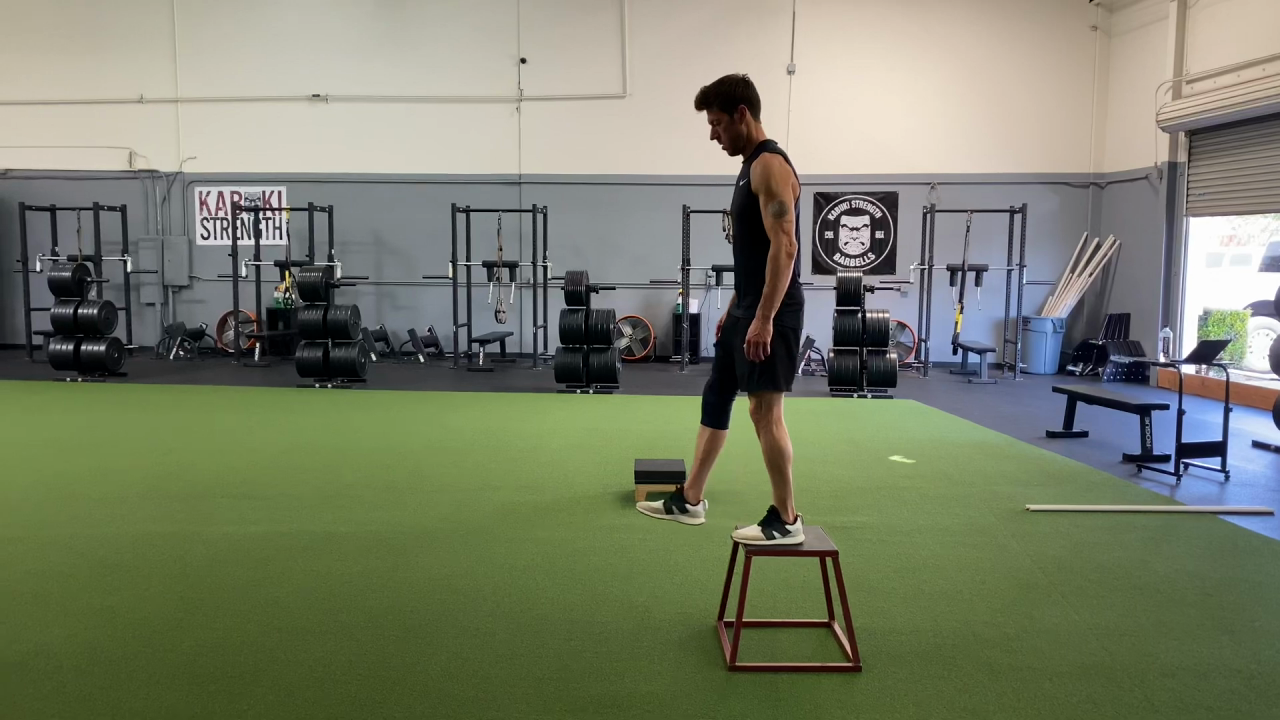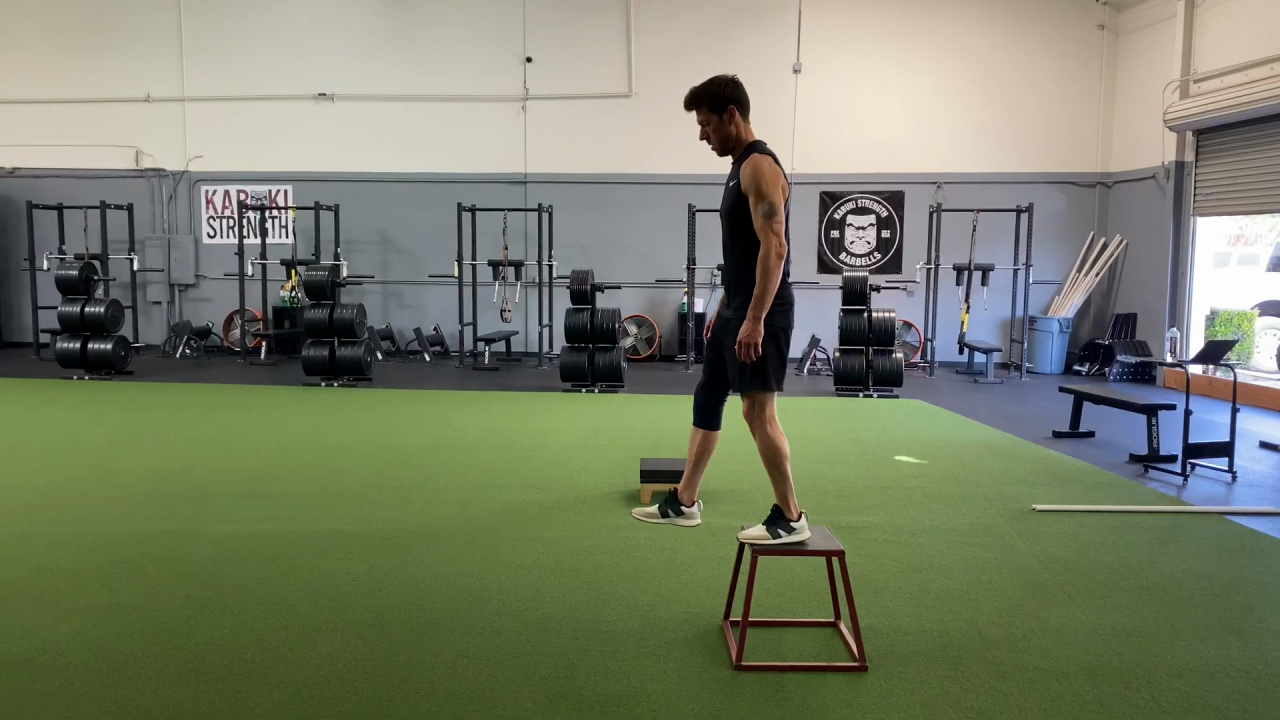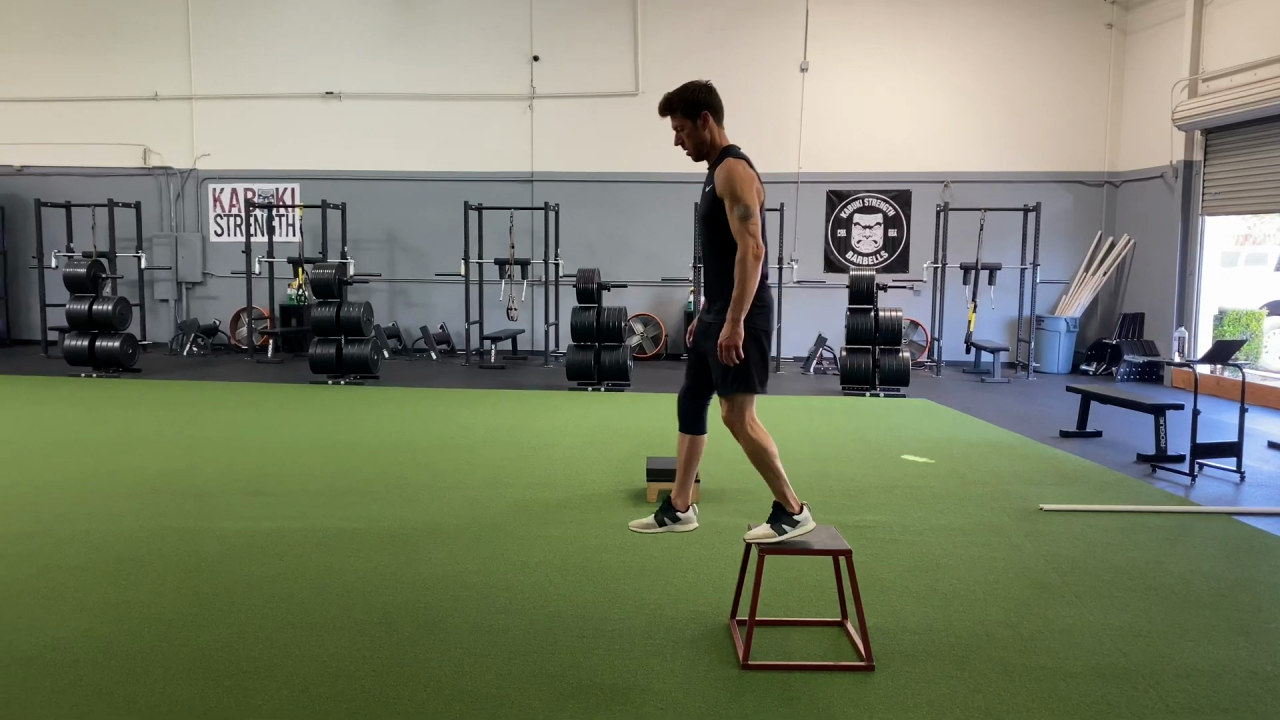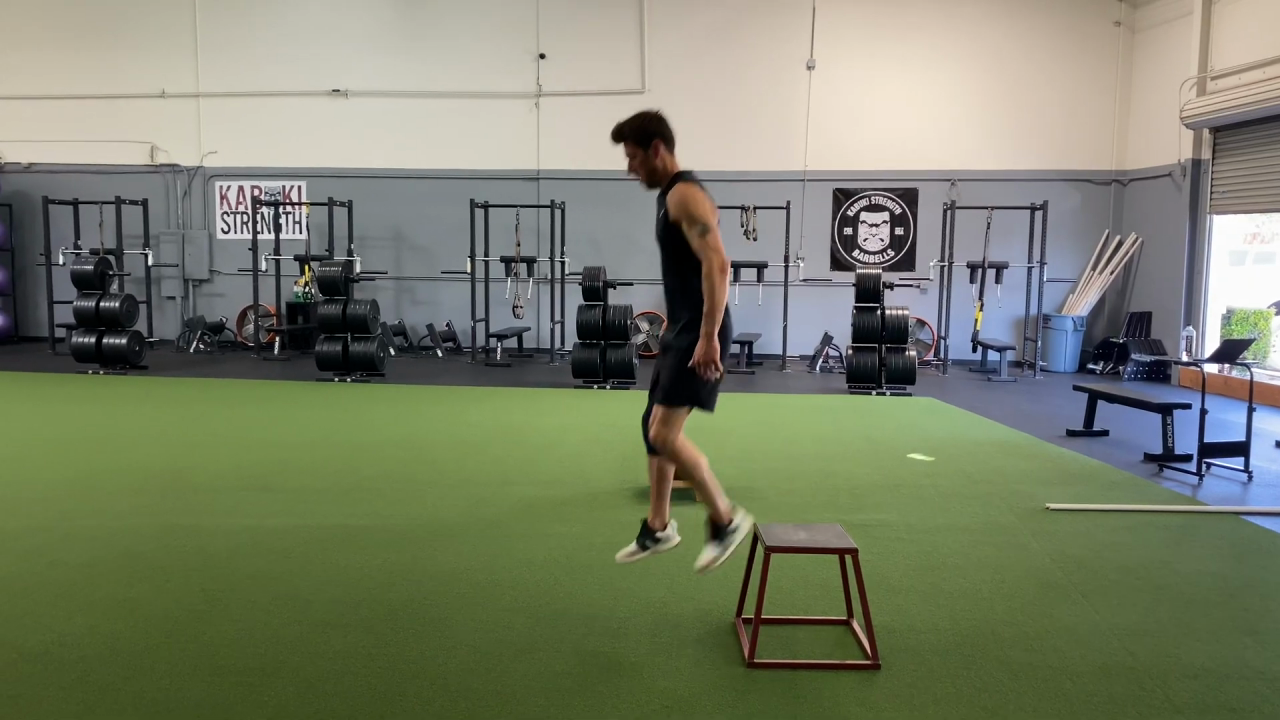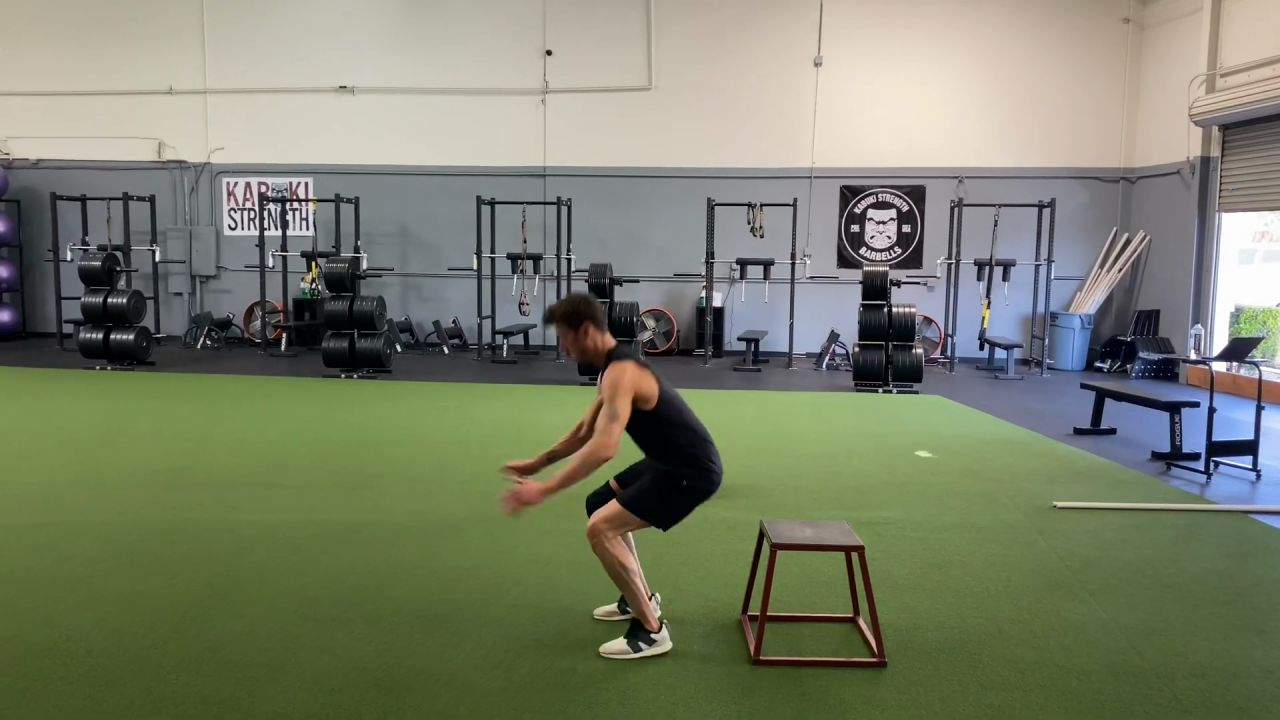
dt=0.3s
person 1, frame 1
left shoulder: (770, 166)
right shoulder: (751, 167)
left elbow: (784, 248)
left wrist: (764, 320)
right wrist: (734, 310)
left hip: (771, 313)
right hip: (748, 310)
left knee: (765, 413)
right knee: (715, 399)
left ankle: (785, 521)
right ankle: (689, 500)
person 1, frame 2
left shoulder: (759, 166)
right shoulder: (740, 168)
left elbow: (774, 249)
left wrist: (754, 321)
right wrist: (724, 309)
left hip: (760, 314)
right hip: (737, 311)
left knee: (758, 413)
right knee: (706, 399)
left ankle: (790, 518)
right ankle: (683, 502)
person 1, frame 3
left shoulder: (733, 170)
right shoulder: (717, 171)
left elbow: (752, 250)
left wrist: (736, 322)
left hip: (739, 316)
right hip: (717, 314)
left knee: (738, 417)
right knee: (689, 405)
left ankle: (792, 512)
right ankle: (678, 508)
person 1, frame 4
left shoulder: (684, 194)
right shoulder: (672, 193)
left elbow: (716, 265)
left wrist: (709, 336)
left hip: (699, 334)
right hip: (683, 330)
left knee: (664, 434)
right knee: (653, 425)
left ankle: (725, 519)
right ankle: (658, 527)
person 1, frame 5
left shoulder: (619, 373)
right shoulder: (619, 366)
left elbow: (603, 448)
right elbow: (587, 428)
left wrist: (542, 489)
right wrist: (538, 462)
left hip: (691, 469)
right hip: (674, 461)
left knee: (600, 528)
right knee: (598, 506)
left ankle: (650, 630)
right ankle: (638, 598)
